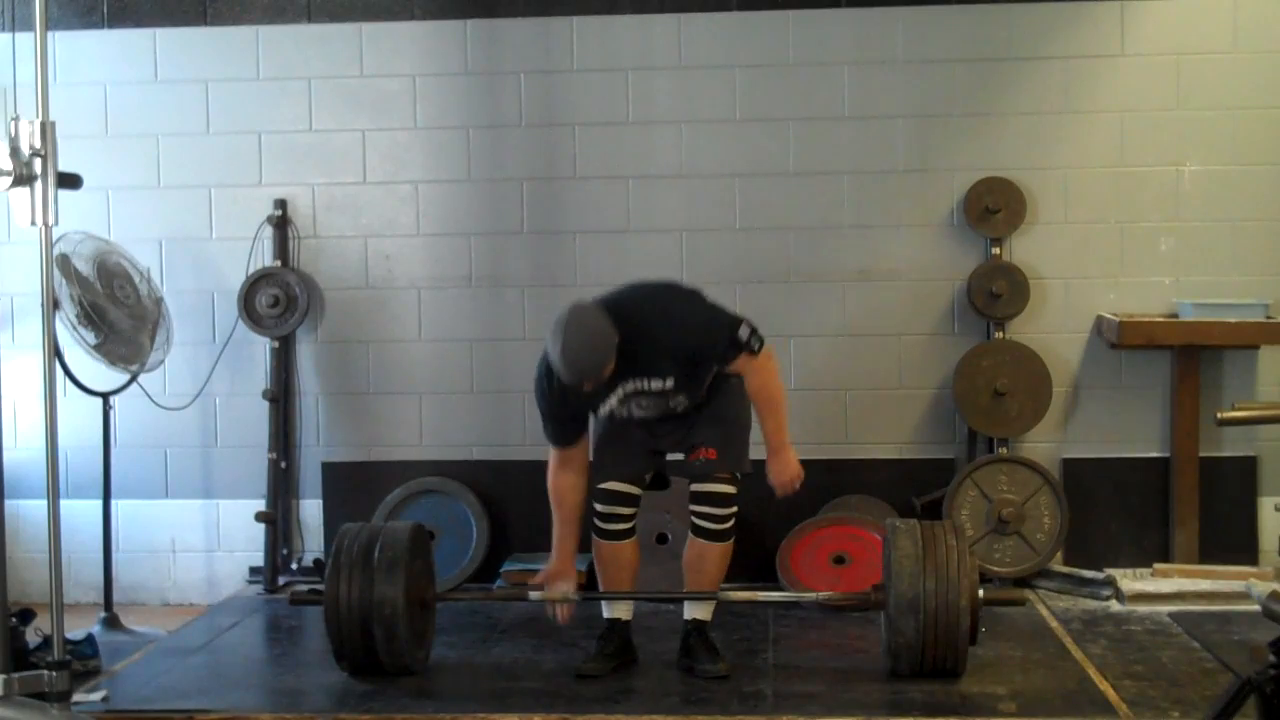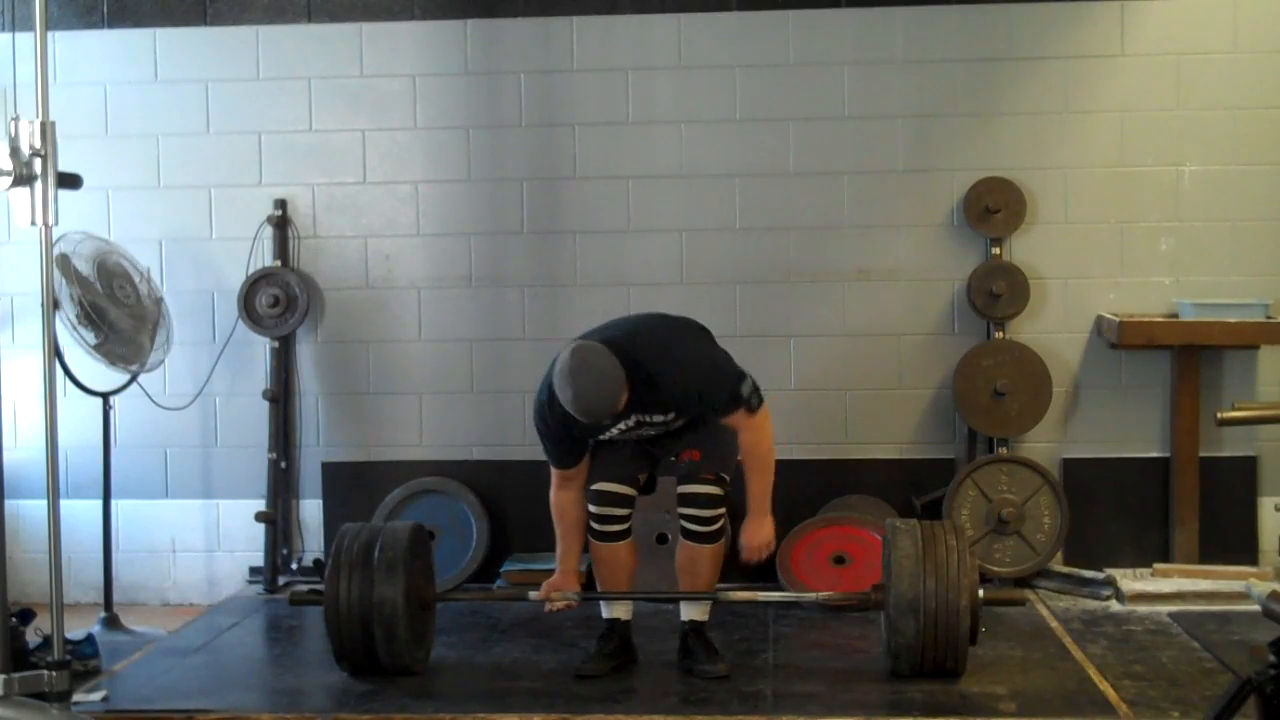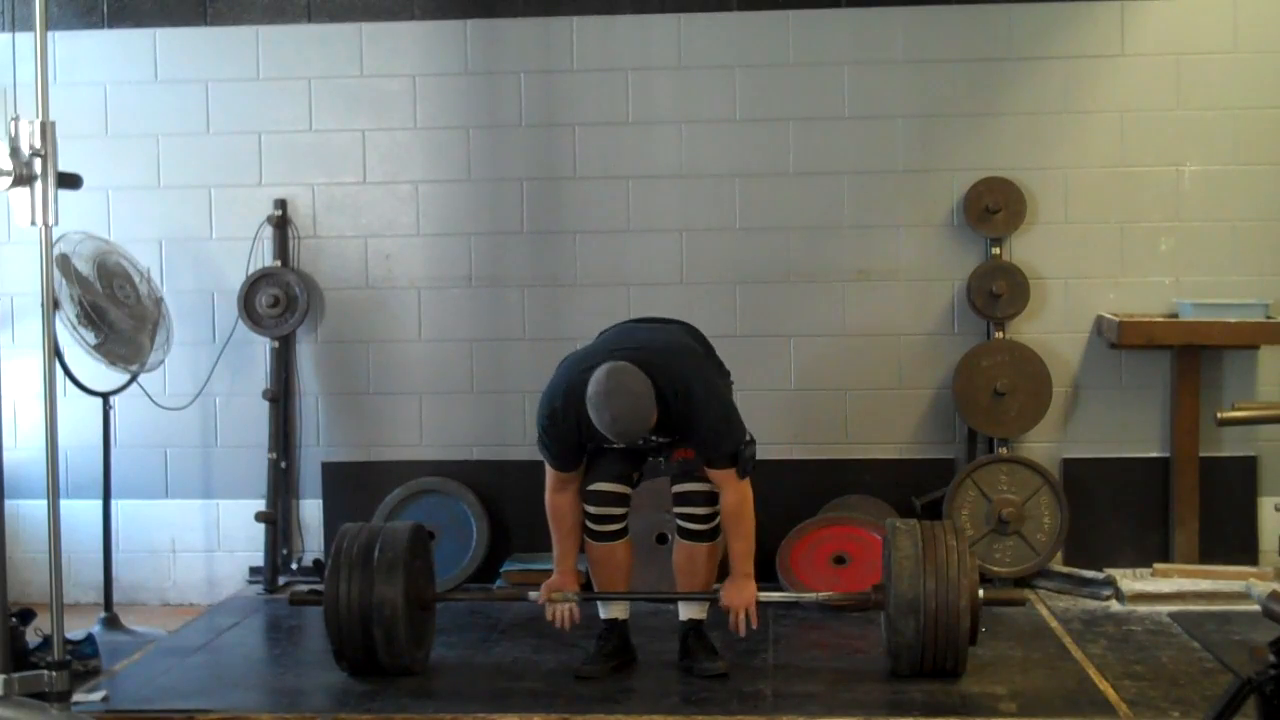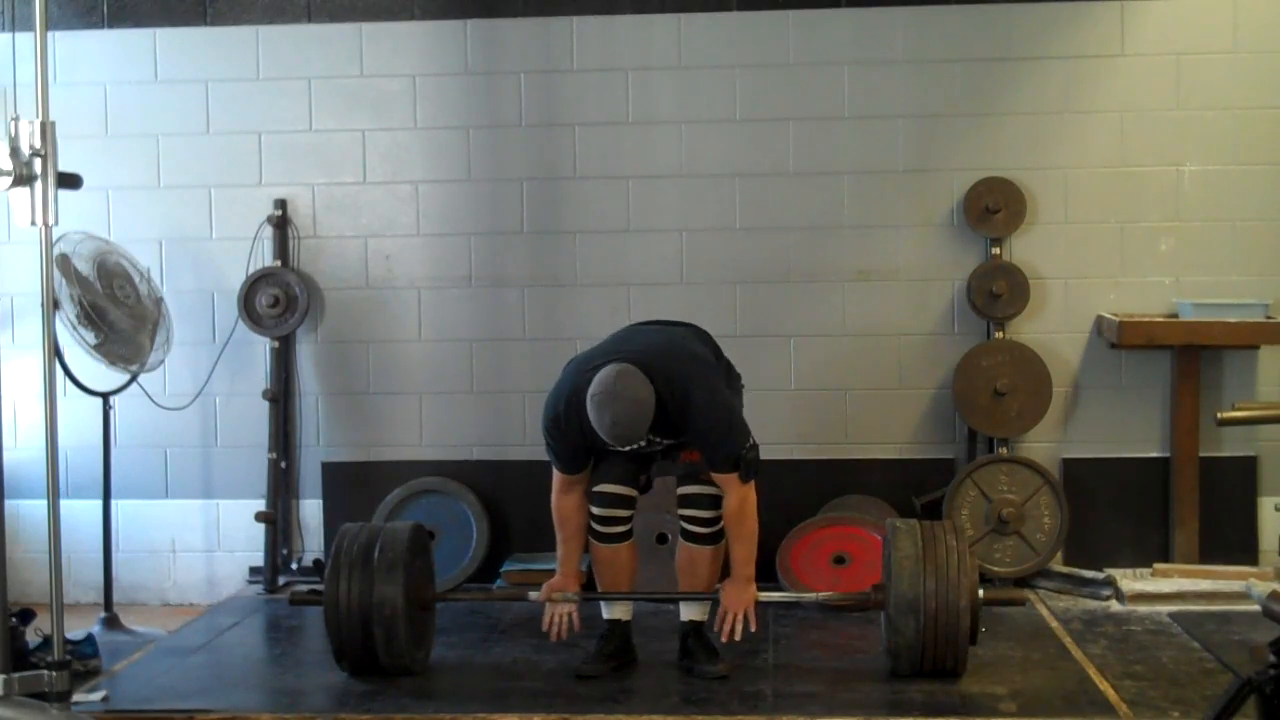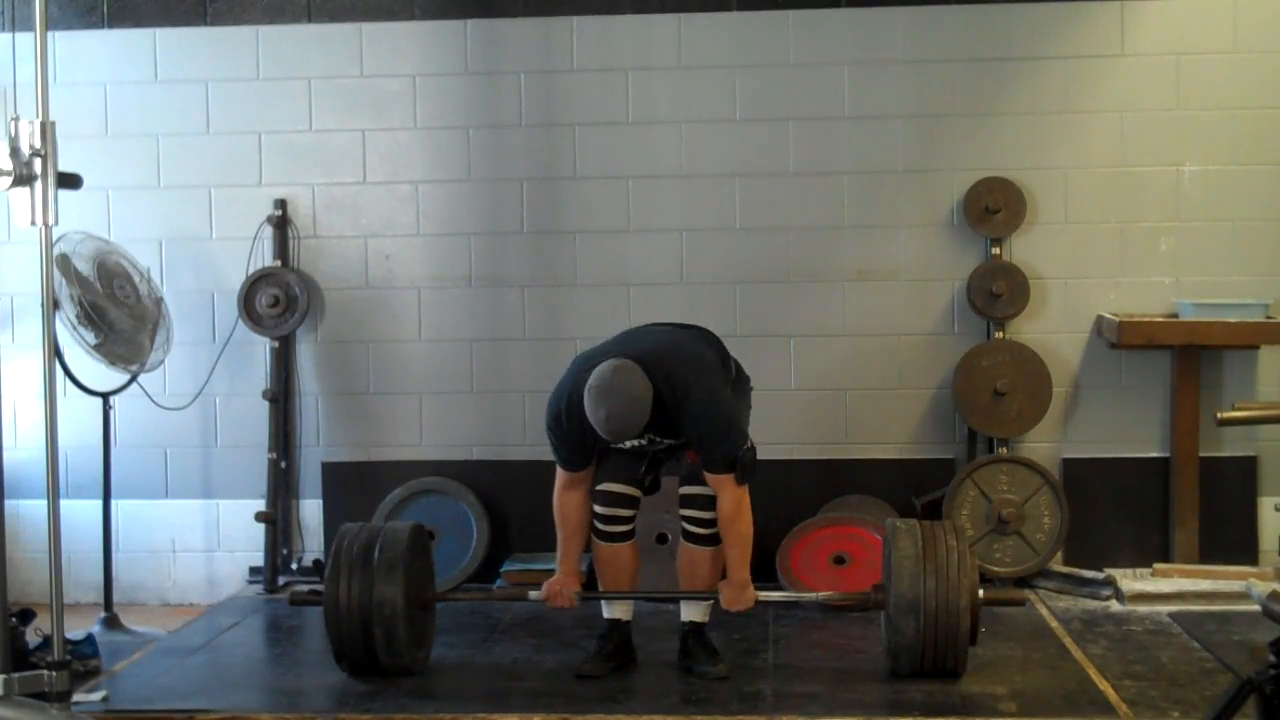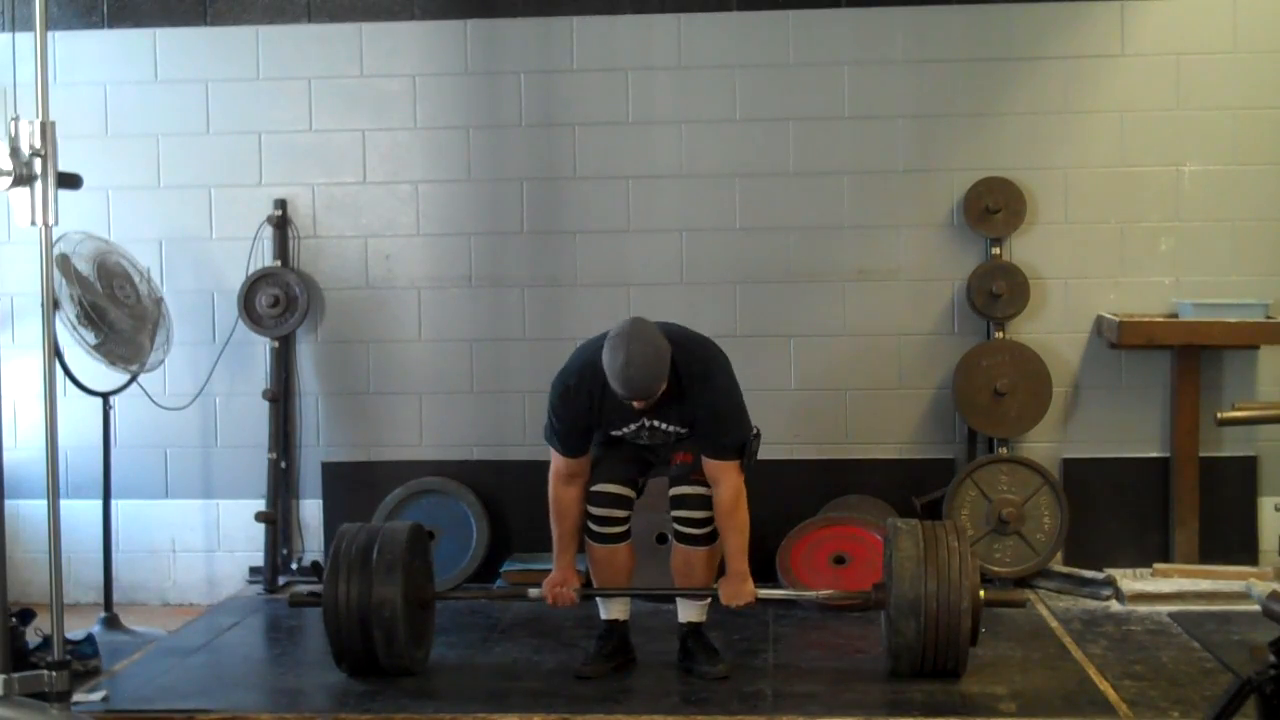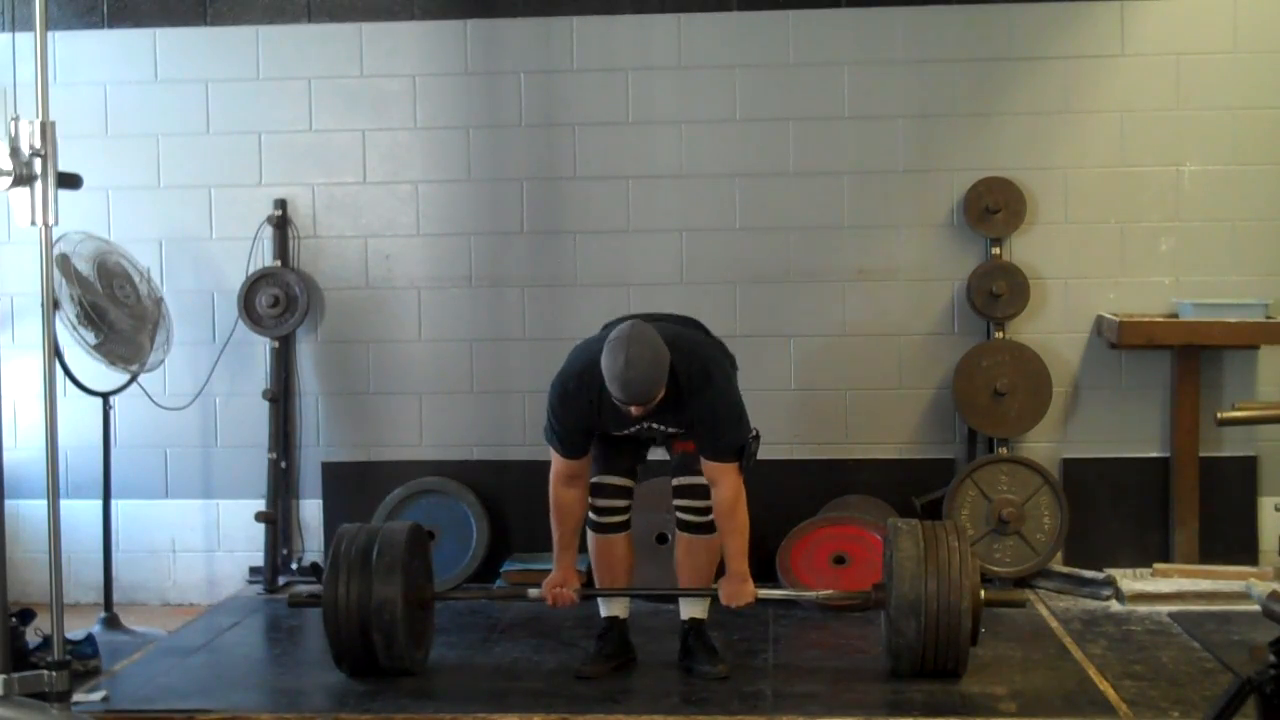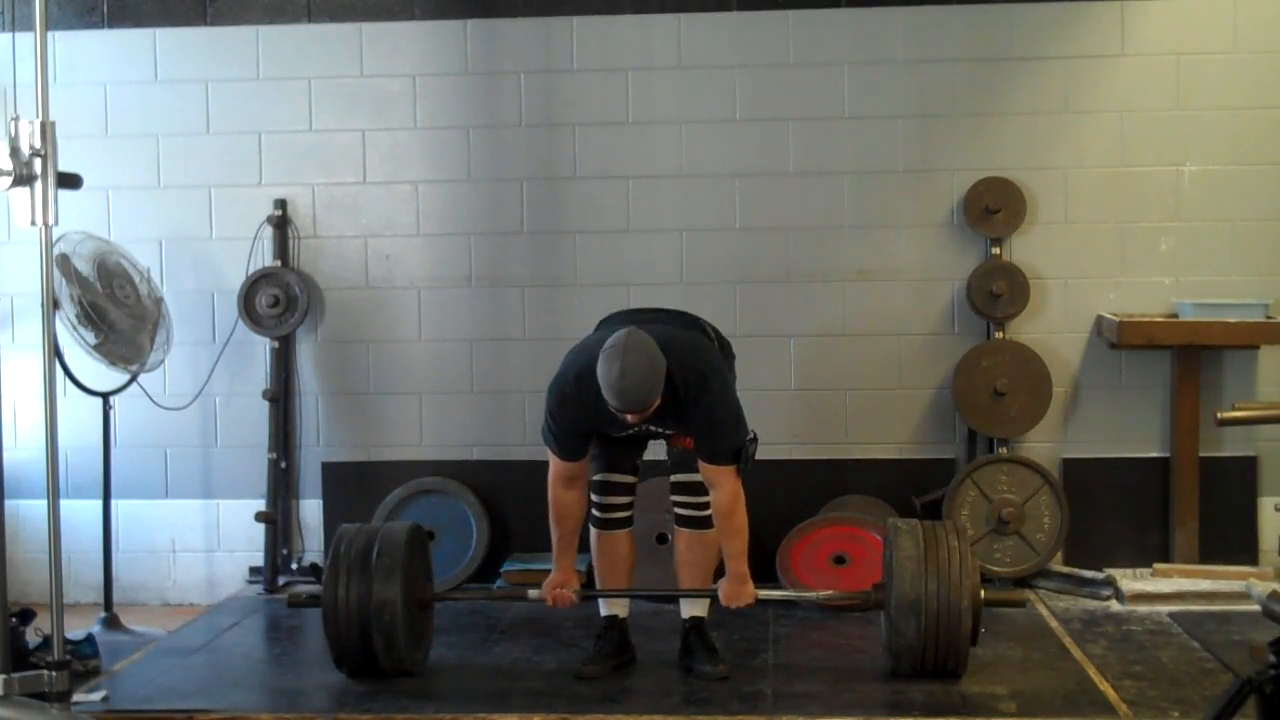
dt=0.3s
person 1, frame 1
left shoulder: (671, 317)
right shoulder: (556, 380)
left elbow: (757, 361)
right elbow: (566, 466)
left wrist: (780, 451)
right wrist: (562, 558)
left hip: (709, 397)
left knee: (714, 503)
right knee: (610, 505)
left ankle: (695, 635)
right ankle: (616, 634)
person 1, frame 2
left shoulder: (677, 358)
right shoulder: (554, 405)
left elbow: (752, 419)
right elbow: (568, 485)
left wrist: (759, 516)
right wrist: (566, 570)
left hip: (703, 409)
left knee: (701, 503)
right knee: (604, 503)
left ankle: (694, 634)
right ankle: (616, 634)
person 1, frame 3
left shoulder: (701, 397)
right shoulder: (562, 405)
left elbow: (734, 488)
right elbow: (562, 487)
left wrist: (742, 576)
right wrist: (564, 572)
left hip: (688, 389)
left knee: (698, 504)
right knee: (600, 504)
left ankle: (693, 634)
right ankle: (615, 635)
person 1, frame 4
left shoulder: (705, 400)
right shoulder: (566, 406)
left elbow: (738, 491)
right elbow: (569, 490)
left wrist: (742, 579)
right wrist: (566, 573)
left hip: (698, 389)
left knee: (703, 507)
right knee: (606, 506)
left ankle: (693, 635)
right ankle: (616, 635)
person 1, frame 5
left shoulder: (705, 400)
right shoulder: (569, 404)
left elbow: (731, 493)
right elbow: (572, 487)
left wrist: (739, 580)
right wrist: (567, 571)
left hip: (717, 395)
left knee: (702, 511)
right knee: (609, 508)
left ankle: (694, 635)
right ankle: (616, 635)
person 1, frame 6
left shoulder: (709, 374)
right shoulder: (575, 382)
left elbow: (727, 481)
right elbow: (567, 477)
left wrist: (737, 572)
right wrist: (563, 566)
left hip: (696, 432)
right hip: (619, 437)
left knee: (695, 512)
right knee: (603, 511)
left ankle: (692, 635)
right ankle: (614, 635)
person 1, frame 7
left shoulder: (708, 377)
right shoulder: (574, 384)
left elbow: (725, 484)
right elbow: (568, 480)
left wrist: (738, 573)
right wrist: (563, 567)
left hip: (691, 413)
left knee: (697, 502)
right knee: (604, 502)
left ankle: (693, 634)
right ankle: (614, 633)
person 1, frame 8
left shoulder: (705, 379)
right shoulder: (572, 386)
left elbow: (723, 487)
right elbow: (567, 482)
left wrist: (737, 574)
right wrist: (563, 567)
left hip: (689, 383)
left knee: (695, 499)
right knee: (609, 501)
left ankle: (694, 633)
right ankle: (613, 632)
